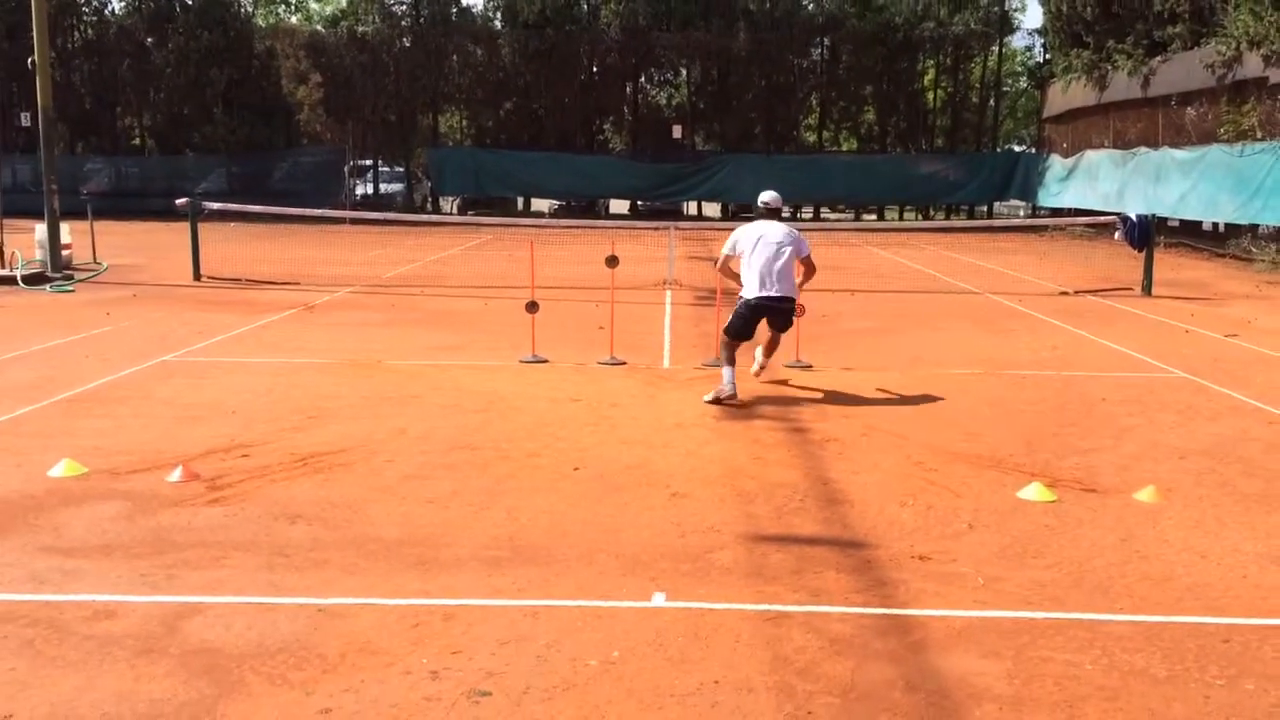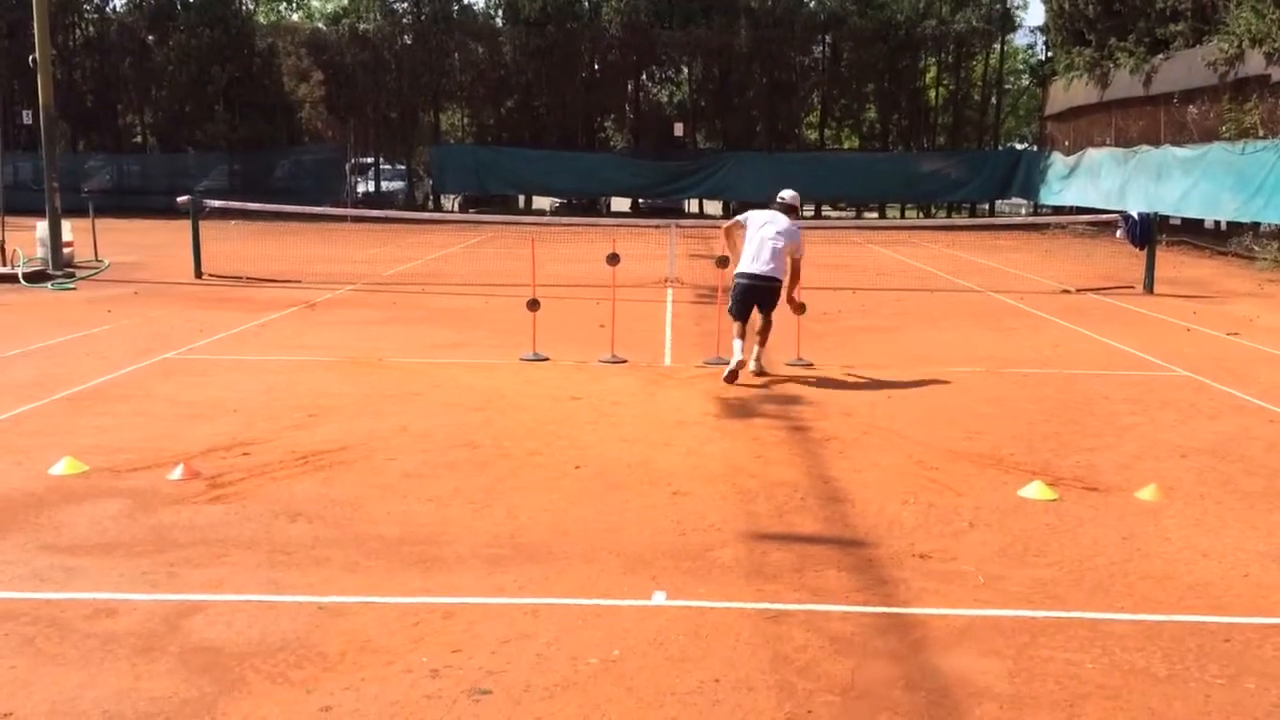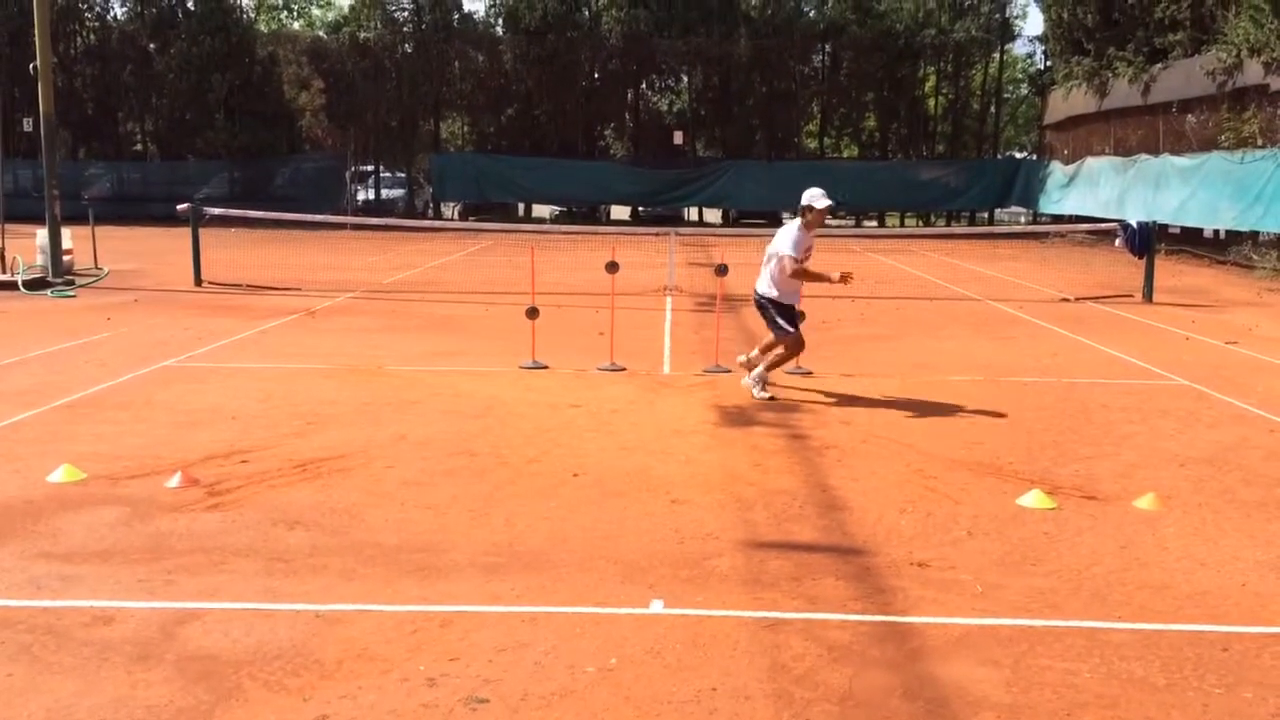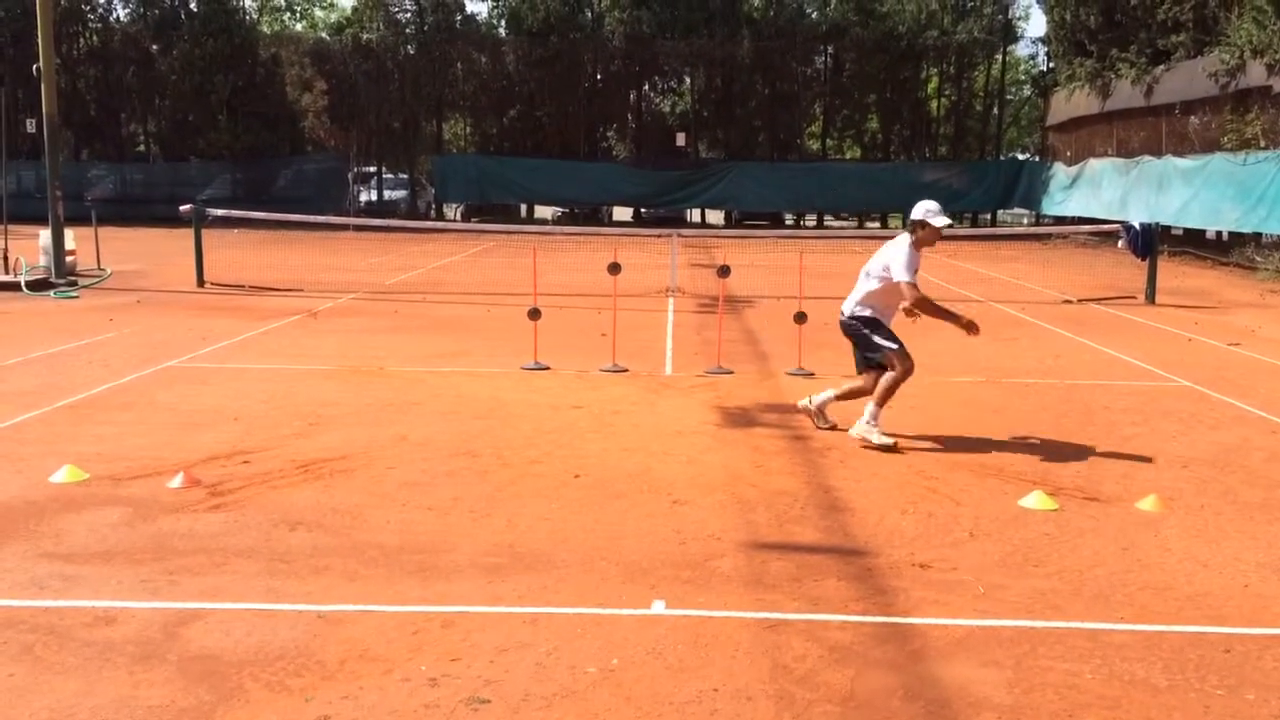
dt=0.5s
person 1, frame 1
left shoulder: (742, 231)
right shoulder: (793, 234)
left elbow: (721, 266)
right elbow: (810, 270)
right wrist: (799, 284)
left hip: (753, 298)
right hip: (784, 299)
left knee: (728, 342)
right knee: (777, 331)
left ankle: (727, 385)
right ankle: (761, 363)
person 1, frame 2
left shoulder: (755, 214)
right shoulder: (795, 232)
left elbow: (727, 229)
right elbow: (795, 271)
left wrist: (736, 255)
right wrist: (790, 295)
left hip: (745, 276)
right hip: (771, 280)
left knee: (739, 321)
right knee: (765, 317)
left ankle: (738, 356)
right ankle: (756, 361)
person 1, frame 3
left shoulder: (807, 230)
right shoulder: (793, 234)
right elbow: (793, 271)
right wrist: (829, 277)
left hip: (785, 295)
right hip: (771, 296)
left knee: (782, 336)
right knee: (794, 345)
left ankle: (749, 359)
right ankle: (754, 378)
person 1, frame 4
left shoulder: (911, 248)
right shoulder: (902, 252)
right elbow: (915, 299)
left wrist: (899, 304)
right wrist: (957, 319)
left hip: (875, 319)
right hip: (859, 318)
left knee: (872, 386)
right knee: (904, 366)
left ankle: (815, 403)
right ankle: (867, 424)
